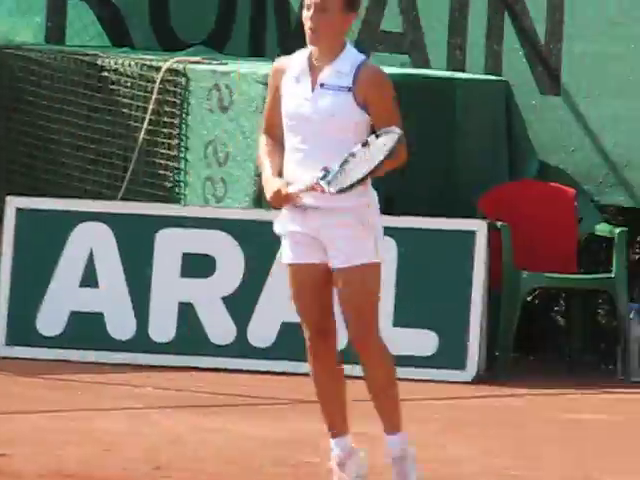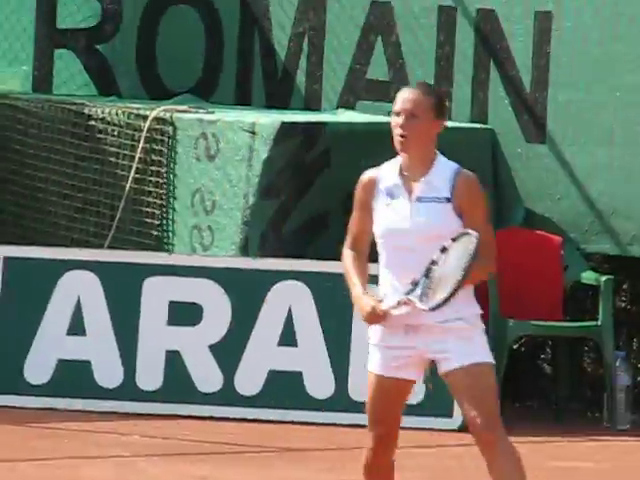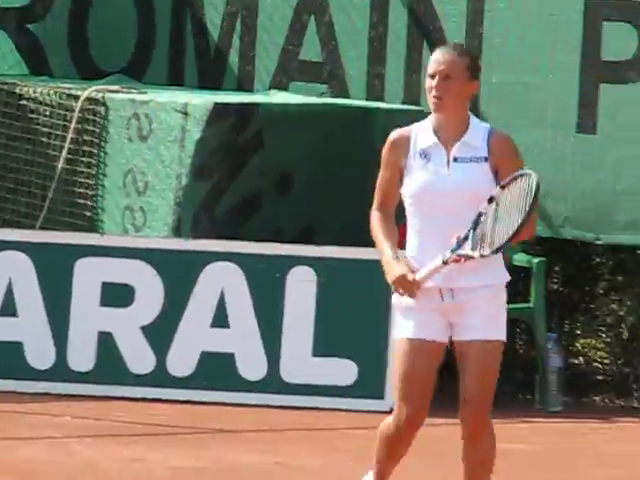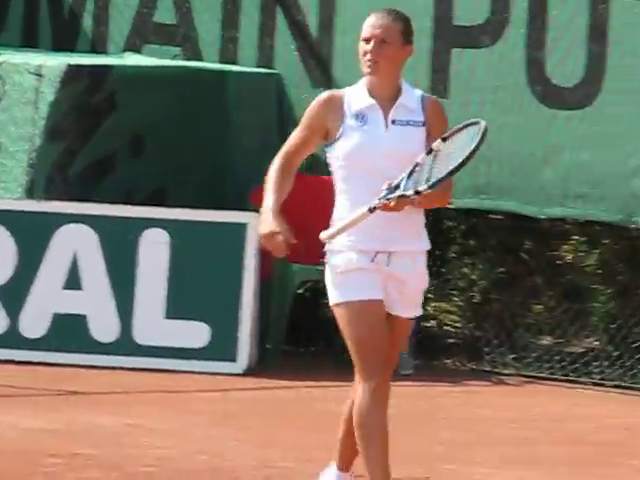
dt=0.2s
person 1, frame 1
left shoulder: (367, 76)
right shoulder: (284, 70)
left elbow: (397, 151)
right elbow: (269, 136)
right wrist: (270, 180)
left hip: (350, 213)
right hip: (298, 213)
left knee: (364, 338)
right knee: (318, 337)
person 1, frame 2
left shoulder: (462, 184)
right shoulder: (373, 182)
left elbow: (489, 258)
right elbow: (352, 248)
right wrist: (361, 297)
left hip: (455, 325)
right hip: (395, 328)
left knee: (488, 430)
right knee: (380, 442)
person 1, frame 3
left shoulder: (497, 144)
right shoulder: (402, 142)
left elbow: (525, 222)
right elbow: (380, 213)
right wrist: (392, 261)
left hip: (480, 291)
right hip: (421, 295)
left knee: (475, 415)
right knee: (409, 415)
person 1, frame 4
left shoulder: (428, 110)
right shoulder: (332, 105)
left elbow: (442, 192)
right elbow: (283, 164)
left wrist: (411, 198)
right wrist: (270, 215)
left hip: (406, 258)
right hip: (351, 254)
left knee: (377, 383)
right knee: (373, 379)
